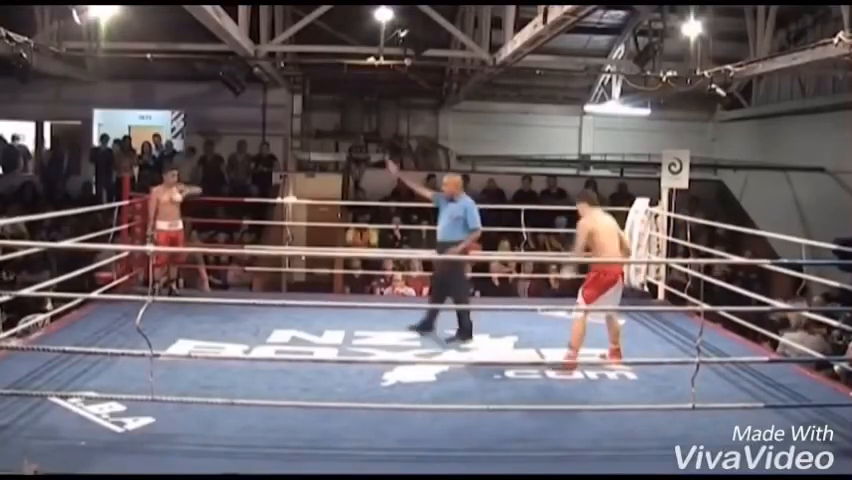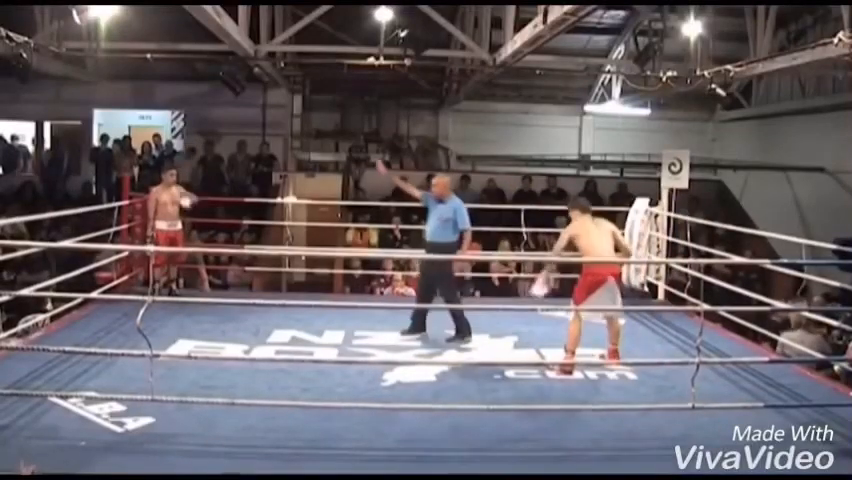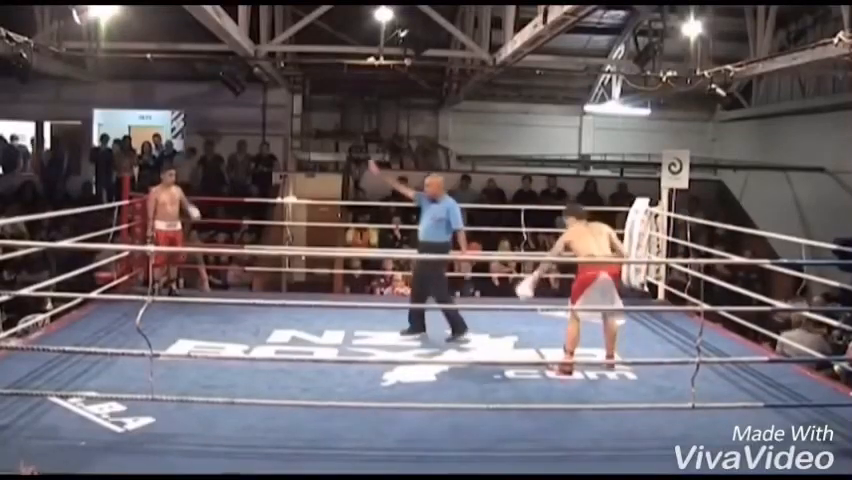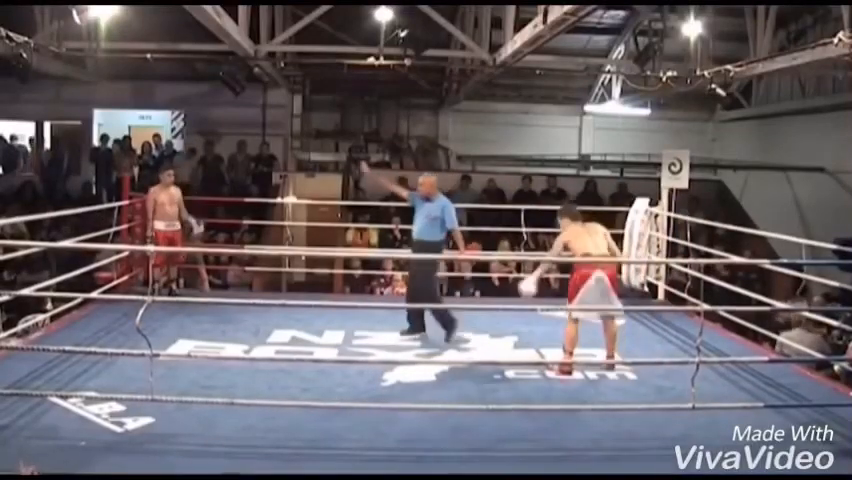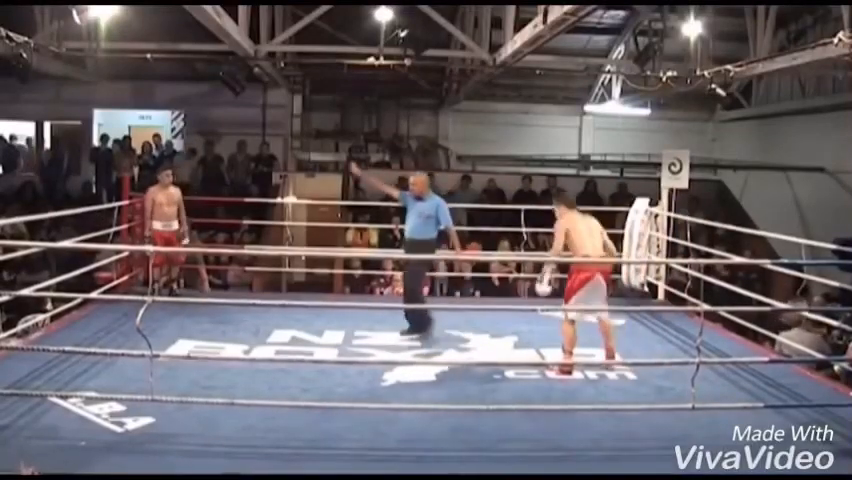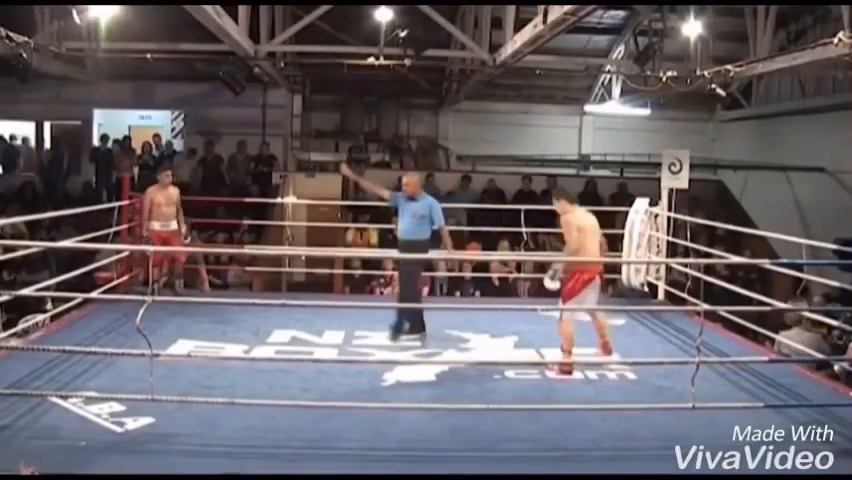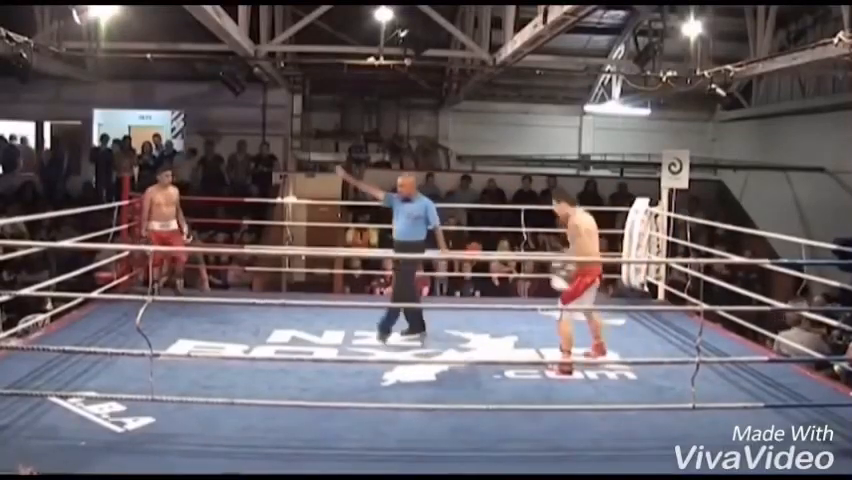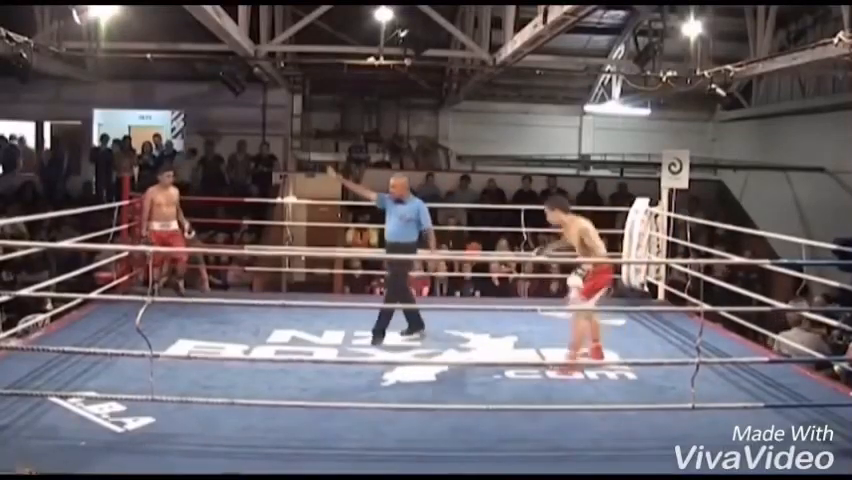
dt=0.1s
person 1, frame 1
left shoulder: (468, 205)
right shoulder: (444, 200)
left elbow: (477, 231)
right elbow: (422, 191)
left wrist: (460, 248)
right wrist: (398, 175)
left hip: (455, 252)
right hip: (443, 250)
left knee: (459, 293)
right knee: (436, 289)
left ankle: (465, 332)
right ankle: (427, 324)
person 1, frame 2
left shoulder: (457, 206)
right shoulder: (432, 200)
left elbow: (466, 231)
right elbow: (411, 189)
left wrist: (463, 251)
right wrist: (387, 174)
left hip: (445, 251)
right hip: (431, 249)
left knee: (449, 293)
right knee: (423, 290)
left ankle: (463, 331)
right ankle: (418, 325)
person 1, frame 3
left shoulder: (450, 206)
right shoulder: (426, 200)
left elbow: (460, 231)
right elbow: (404, 189)
left wrist: (464, 252)
right wrist: (379, 174)
left hip: (437, 250)
right hip: (424, 249)
left knee: (439, 292)
right knee: (417, 290)
left ankle: (459, 328)
right ankle: (416, 325)
person 1, frame 4
left shoulder: (444, 204)
right shoulder: (418, 199)
left elbow: (454, 229)
right elbow: (396, 189)
left wrist: (461, 252)
right wrist: (371, 174)
left hip: (432, 248)
right hip: (417, 246)
left knee: (425, 288)
right knee: (413, 288)
left ankle: (448, 323)
right ankle: (416, 325)
person 1, frame 5
left shoulder: (437, 203)
right shoulder: (410, 198)
left elbow: (449, 228)
right elbow: (386, 189)
left wrist: (458, 250)
right wrist: (361, 175)
left hip: (424, 247)
right hip: (410, 246)
left knee: (413, 286)
right knee: (409, 287)
left ankle: (424, 322)
right ankle: (416, 325)
person 1, frame 6
left shoulder: (431, 203)
right shoulder: (401, 199)
left elbow: (442, 228)
right elbow: (377, 190)
left wrist: (450, 251)
right wrist: (353, 176)
left hip: (418, 248)
right hip: (403, 247)
left knee: (406, 288)
right knee: (411, 288)
left ankle: (399, 326)
right ankle: (417, 326)
person 1, frame 7
left shoulder: (425, 204)
right shoulder: (396, 200)
left elbow: (436, 228)
right elbow: (372, 191)
left wrist: (443, 251)
right wrist: (347, 178)
left hip: (413, 249)
right hip: (399, 248)
left knee: (400, 289)
right knee: (408, 289)
left ankle: (385, 327)
right ankle: (417, 326)
person 1, frame 8
left shoulder: (418, 206)
right shoulder: (388, 200)
left elbow: (429, 231)
right elbow: (365, 192)
left wrist: (433, 254)
right wrist: (339, 179)
left hip: (405, 251)
right hip: (391, 249)
left knee: (392, 292)
right knee: (402, 291)
left ankle: (379, 331)
right ankle: (416, 325)
person 2, frame 1
left shoulder: (585, 222)
right shoulder: (609, 218)
left elbow: (578, 252)
right elbow: (626, 246)
left wrist: (569, 266)
left hip: (602, 270)
right hip: (617, 269)
left knee: (580, 312)
right knee: (610, 312)
left ankle: (572, 358)
right ankle: (615, 352)
person 2, frame 2
left shoulder: (574, 227)
right shoulder: (607, 224)
left elbow: (556, 251)
right elbow: (628, 250)
left wrist: (544, 275)
left hip: (594, 270)
right hip: (614, 269)
left knee: (577, 315)
right knee: (611, 313)
left ankle: (568, 362)
right ankle: (613, 354)
person 2, frame 3
left shoulder: (570, 233)
right shoulder: (603, 228)
left elbow: (552, 256)
right elbow: (622, 253)
left wrist: (534, 276)
left hip: (589, 269)
right hip: (611, 268)
left knee: (575, 316)
right knee: (610, 315)
left ankle: (568, 362)
right ankle: (610, 357)
person 2, frame 4
left shoulder: (566, 233)
right shoulder: (599, 228)
left elbow: (552, 256)
right elbow: (617, 254)
left wrist: (534, 276)
left hip: (586, 269)
right hip: (608, 268)
left knee: (572, 317)
right knee: (608, 316)
left ankle: (567, 363)
right ankle: (610, 358)
person 2, frame 5
left shoulder: (562, 223)
right shoulder: (592, 220)
left elbow: (556, 250)
right elbow: (611, 250)
left wrist: (546, 271)
left hip: (582, 269)
right hip: (601, 266)
left knee: (570, 315)
right knee: (601, 312)
left ankle: (567, 362)
right ankle: (610, 354)
person 2, frame 6
left shoulder: (567, 218)
right shoulder: (589, 216)
left elbow: (572, 247)
right elbow: (602, 246)
left wrist: (558, 266)
left hip: (581, 269)
right hip: (596, 267)
left knee: (565, 315)
right knee: (592, 308)
left ankle: (566, 362)
right ankle: (606, 346)
person 2, frame 7
left shoulder: (575, 221)
right shoulder: (585, 216)
left elbow: (583, 251)
left hip: (584, 270)
right hip: (595, 268)
left knee: (565, 314)
right knee: (588, 308)
left ankle: (566, 362)
right ankle: (598, 347)
person 2, frame 8
left shoulder: (579, 226)
right shoulder: (566, 226)
left elbow: (600, 251)
right elbow: (566, 242)
left wrist: (585, 268)
right wrist: (548, 249)
left hip: (601, 270)
right hip: (594, 269)
left knee: (579, 310)
right knee: (586, 311)
left ankle: (574, 358)
right ankle: (596, 351)
person 3, frame 1
left shoulder: (179, 188)
right shoulder: (156, 191)
left elbow: (198, 190)
right elbow: (151, 213)
left wrist: (185, 192)
right wrist: (150, 231)
left hip: (178, 228)
right hip: (162, 228)
left knee: (175, 259)
right knee: (160, 259)
left ankle: (172, 287)
right ankle: (157, 287)
person 3, frame 2
left shoulder: (178, 189)
right shoulder: (155, 191)
left elbow: (194, 198)
right elbow: (150, 213)
left wrist: (189, 199)
right wrist: (150, 231)
left hip: (177, 227)
right hip: (161, 228)
left knee: (175, 259)
right knee: (159, 259)
left ankle: (172, 287)
right ankle: (156, 288)
person 3, frame 3
left shoulder: (178, 190)
right shoulder: (155, 192)
left elbow: (186, 205)
right elbow: (150, 214)
left wrist: (192, 210)
right wrist: (150, 232)
left hip: (176, 228)
right hip: (161, 228)
left knee: (175, 259)
right knee: (159, 259)
left ankle: (172, 287)
right ankle: (156, 288)
person 3, frame 4
left shoulder: (177, 191)
right shoulder: (153, 192)
left elbow: (182, 210)
right elbow: (149, 214)
left wrist: (191, 220)
right wrist: (149, 233)
left hip: (175, 228)
right hip: (160, 229)
left knee: (175, 259)
right knee: (158, 260)
left ankle: (172, 287)
right ankle: (157, 288)
person 3, frame 5
left shoulder: (176, 191)
right shoulder: (152, 192)
left elbow: (181, 209)
right elbow: (147, 214)
left wrist: (184, 227)
right wrist: (147, 232)
left hip: (174, 228)
right hip: (158, 229)
left knee: (177, 259)
right knee: (157, 260)
left ankle: (173, 286)
right ankle: (156, 288)
person 3, frame 6
left shoulder: (175, 191)
right shoulder: (150, 192)
left elbow: (179, 210)
right elbow: (145, 214)
left wrist: (183, 226)
right wrist: (145, 232)
left hip: (173, 228)
right hip: (156, 229)
left knee: (180, 257)
right knee: (156, 260)
left ankle: (177, 282)
right ankle: (156, 288)
person 3, frame 7
left shoulder: (175, 191)
right shoulder: (150, 192)
right elbow: (145, 213)
left wrist: (184, 225)
right wrist: (144, 232)
left hip: (172, 228)
right hip: (156, 229)
left knee: (181, 257)
right knee: (156, 260)
left ankle: (178, 281)
right ankle: (156, 288)
person 3, frame 8
left shoulder: (175, 191)
right shoulder: (151, 192)
right elbow: (145, 213)
left wrist: (185, 224)
right wrist: (144, 232)
left hip: (173, 228)
right hip: (156, 229)
left knee: (182, 257)
right knee: (156, 260)
left ankle: (179, 282)
right ankle: (156, 288)
